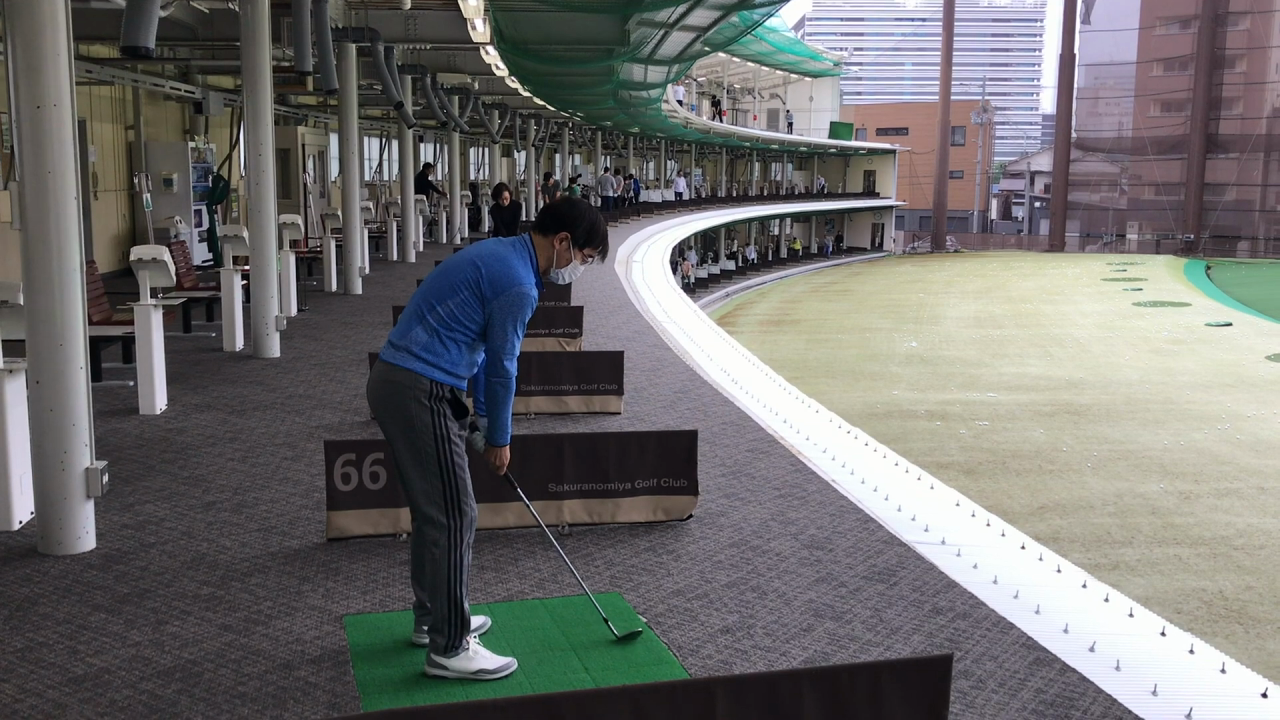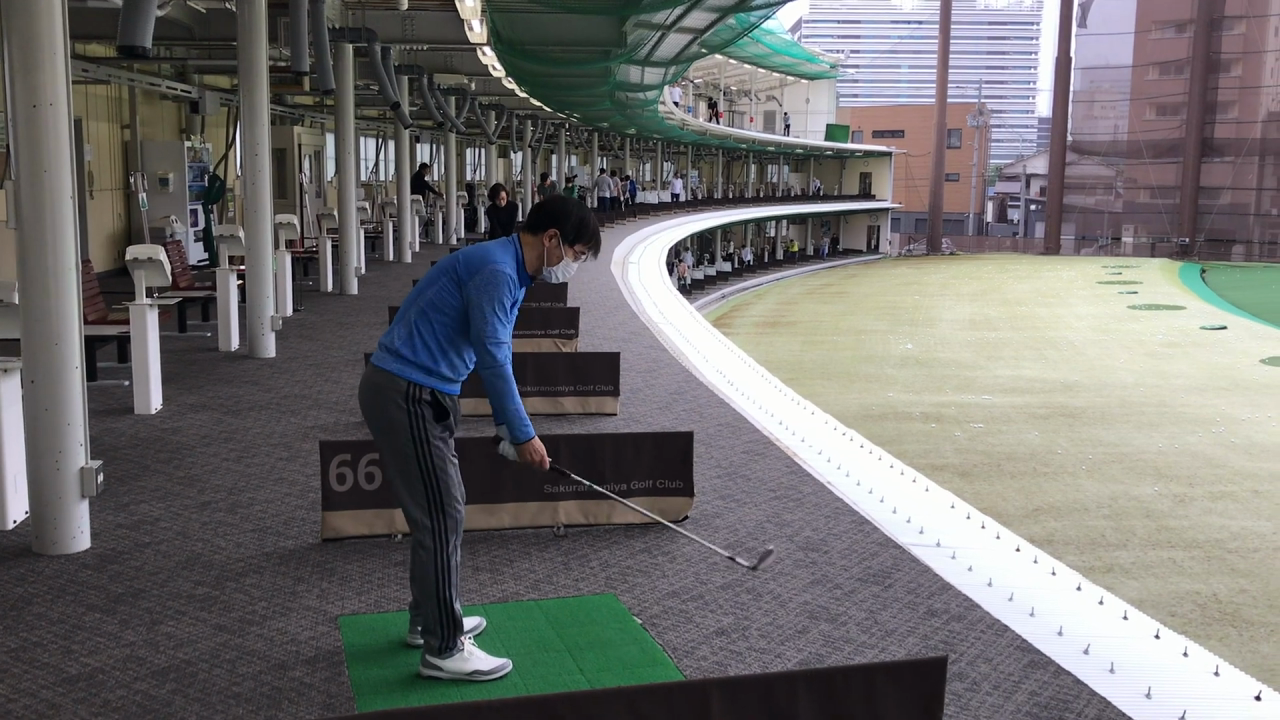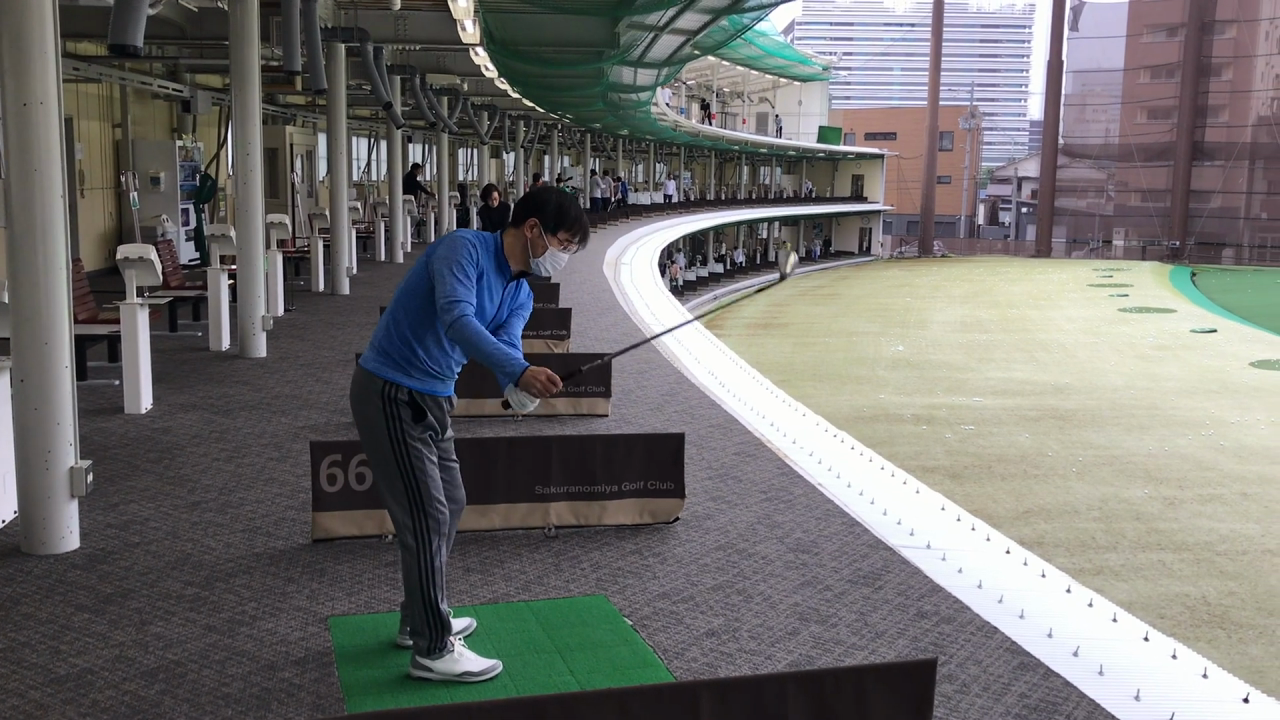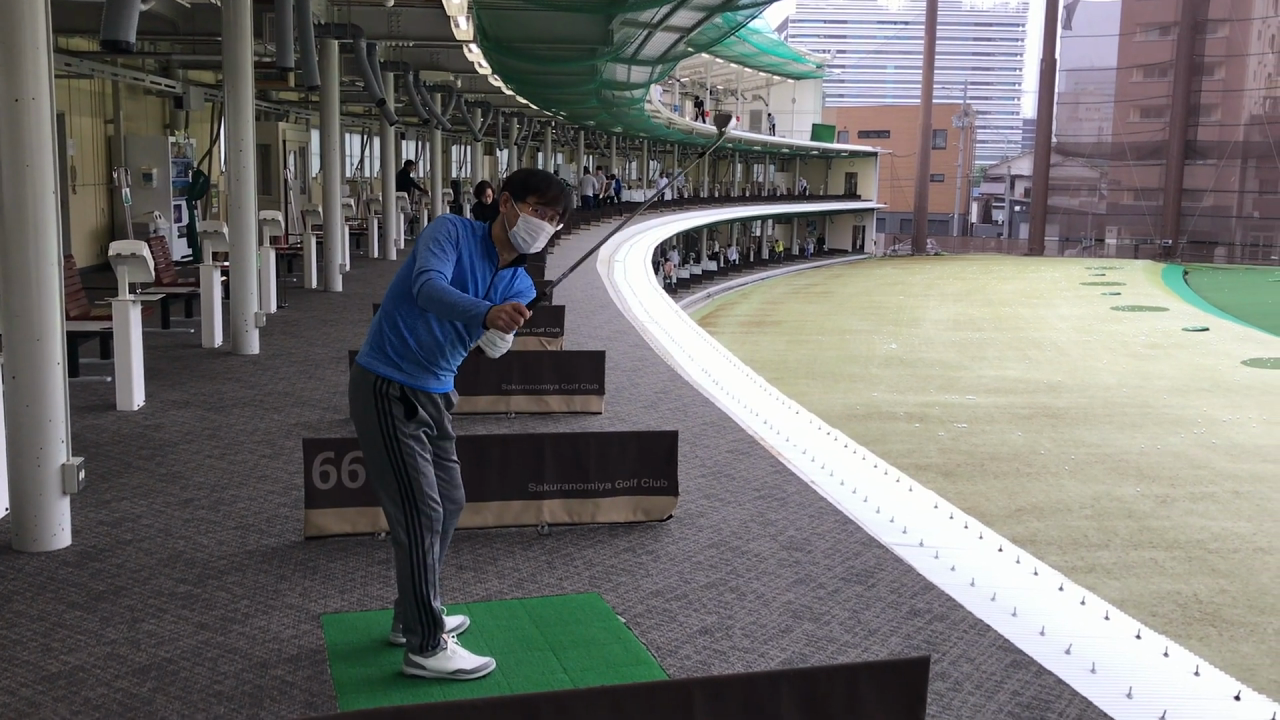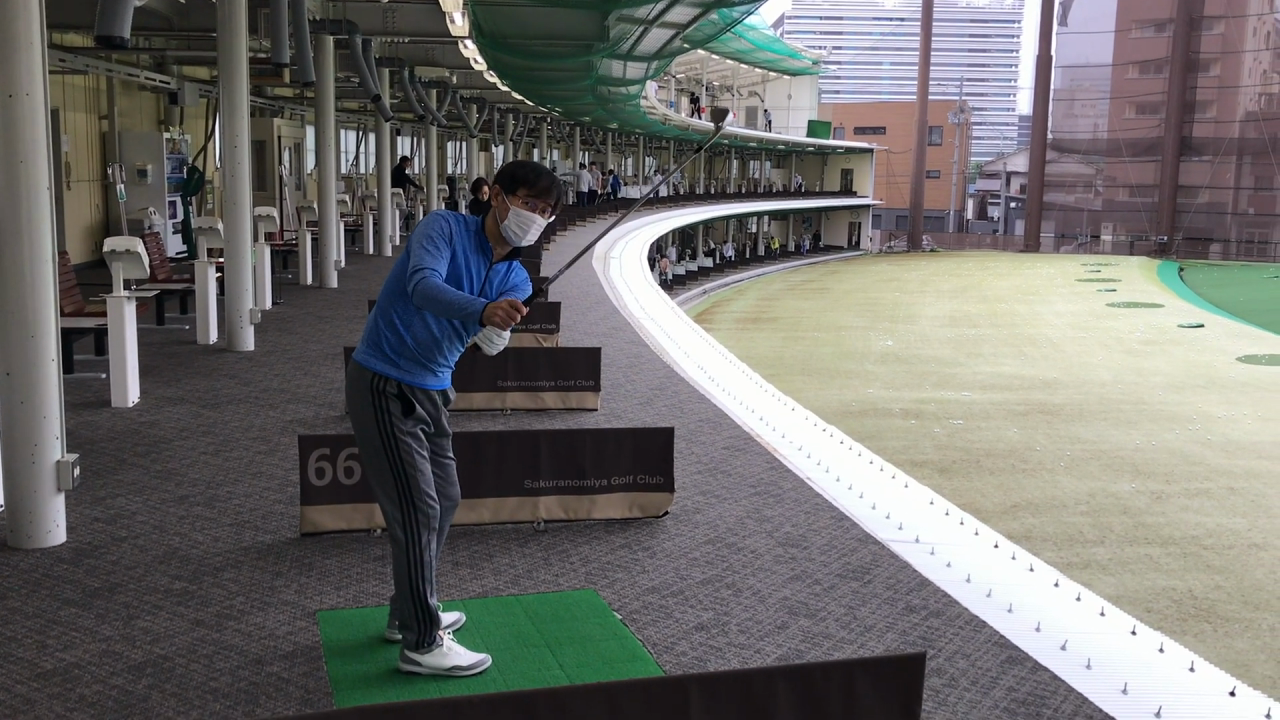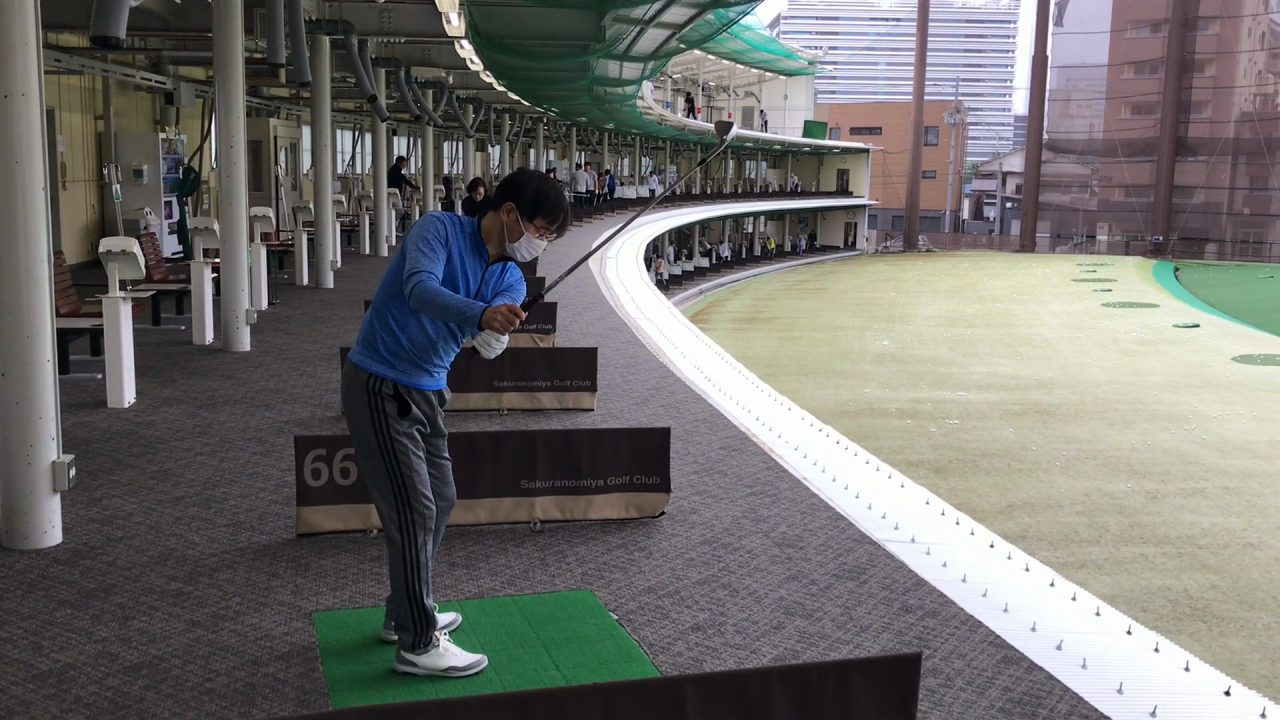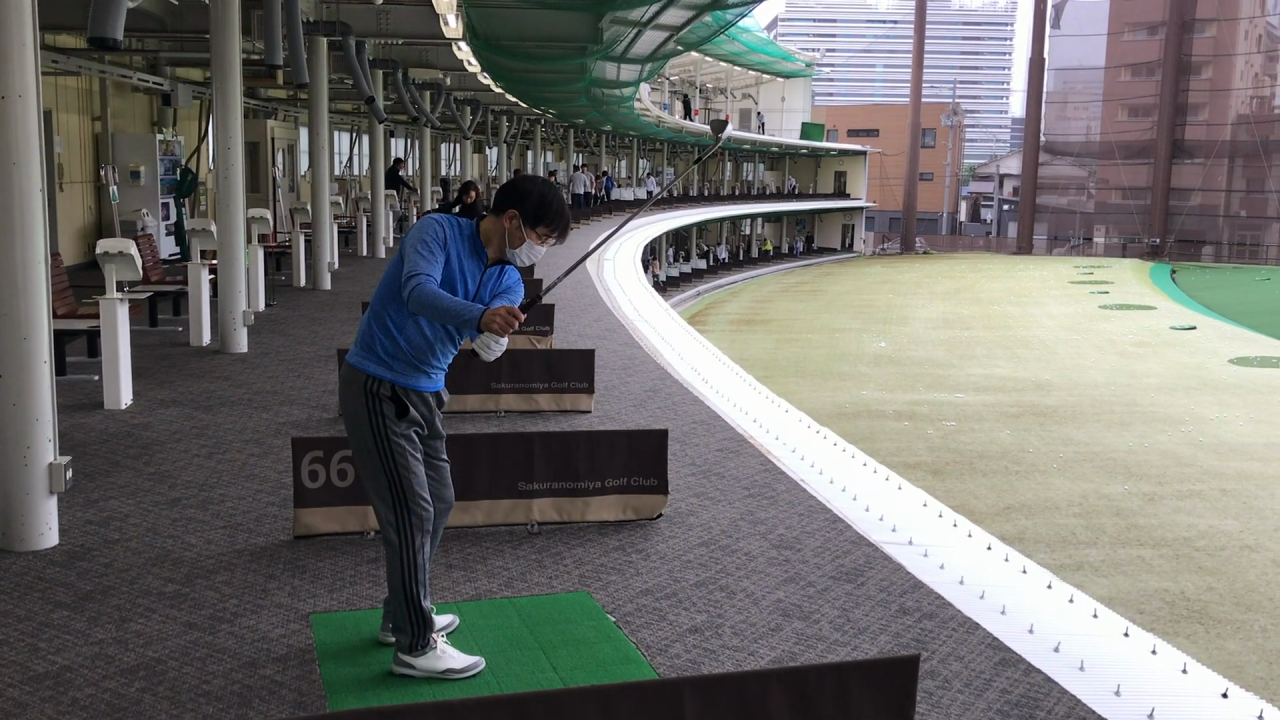
dt=0.4s
person 1, frame 1
left shoulder: (498, 254)
right shoulder: (517, 284)
right elbow: (502, 366)
left wrist: (482, 414)
right wrist: (499, 438)
left hip: (394, 380)
right hip: (420, 392)
left knee: (432, 510)
right knee: (453, 517)
left ankle: (433, 616)
right ankle: (448, 647)
person 1, frame 2
left shoulder: (506, 270)
right shoulder: (496, 271)
left elbow: (495, 356)
right elbow: (491, 359)
left wrist: (508, 427)
right wrist: (523, 434)
left hip: (409, 390)
right hip: (406, 394)
left knee: (438, 509)
right knee: (442, 517)
left ankle: (429, 618)
right ankle: (443, 648)
person 1, frame 3
left shoulder: (520, 293)
right shoulder: (464, 247)
left elbow: (505, 346)
right elbow: (457, 321)
left wrist: (519, 386)
right wrist: (521, 371)
left hip: (430, 396)
right hip: (391, 393)
left knee: (447, 506)
right knee: (426, 517)
left ankle: (420, 619)
right ankle: (432, 649)
person 1, frame 4
left shoulder: (521, 286)
right shoulder: (450, 231)
left elbow: (497, 334)
right elbow: (428, 287)
left wrist: (501, 331)
right wrist: (487, 312)
left hip: (435, 392)
right hip: (387, 388)
left knee: (447, 503)
right knee: (420, 514)
left ankle: (415, 615)
right ankle: (425, 647)
person 1, frame 5
left shoulder: (518, 279)
right shoulder: (443, 227)
left elbow: (495, 328)
right elbow: (423, 286)
left wrist: (497, 329)
right wrist: (483, 310)
left hip: (432, 390)
right hip: (383, 384)
left knee: (443, 501)
right knee: (418, 510)
left ankle: (410, 612)
right ankle: (421, 643)
person 1, frame 6
left shoulder: (512, 280)
right shoulder: (439, 228)
left elbow: (494, 326)
right elbow: (419, 288)
left wrist: (494, 333)
right wrist: (481, 314)
left hip: (427, 389)
right hip: (379, 385)
left knee: (438, 501)
right knee: (413, 510)
left ankle: (406, 613)
right ankle: (417, 644)
person 1, frame 7
left shoulder: (509, 281)
right shoulder: (438, 230)
left elbow: (490, 327)
right elbow: (418, 291)
left wrist: (494, 334)
right wrist: (480, 316)
left hip: (425, 391)
right hip: (377, 387)
left knee: (437, 503)
right knee: (412, 512)
left ankle: (402, 615)
right ankle: (415, 645)
